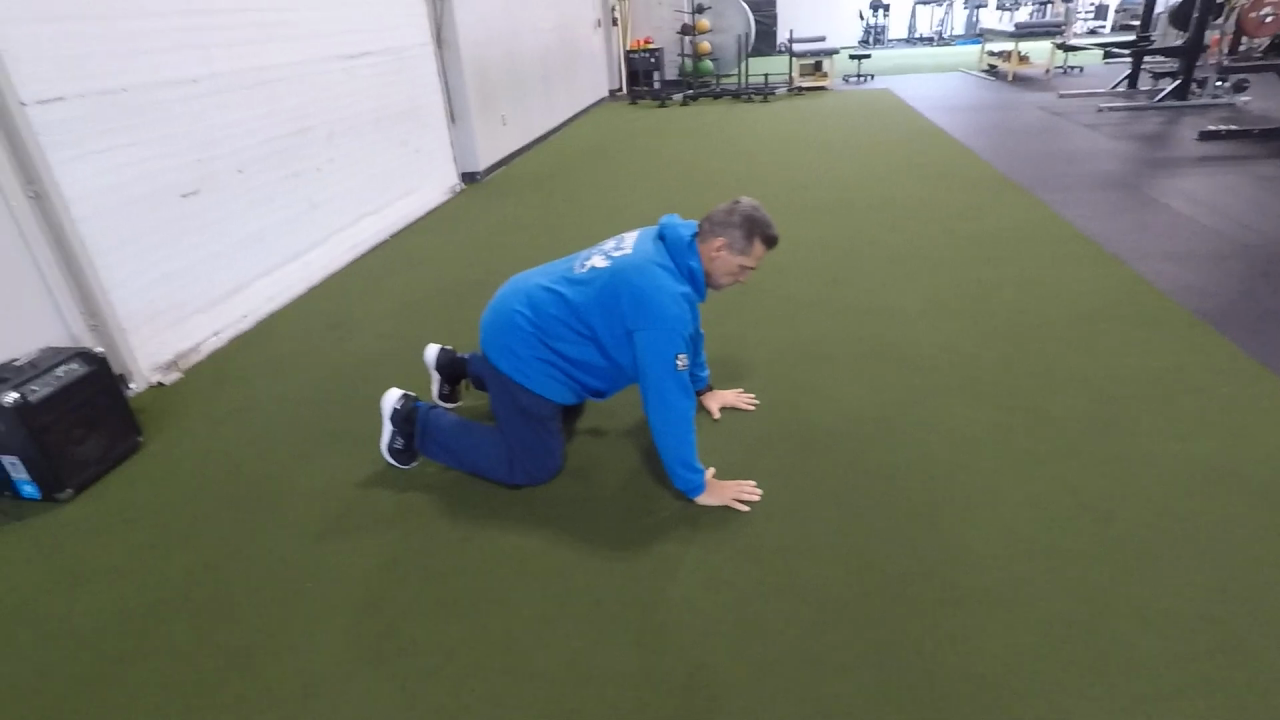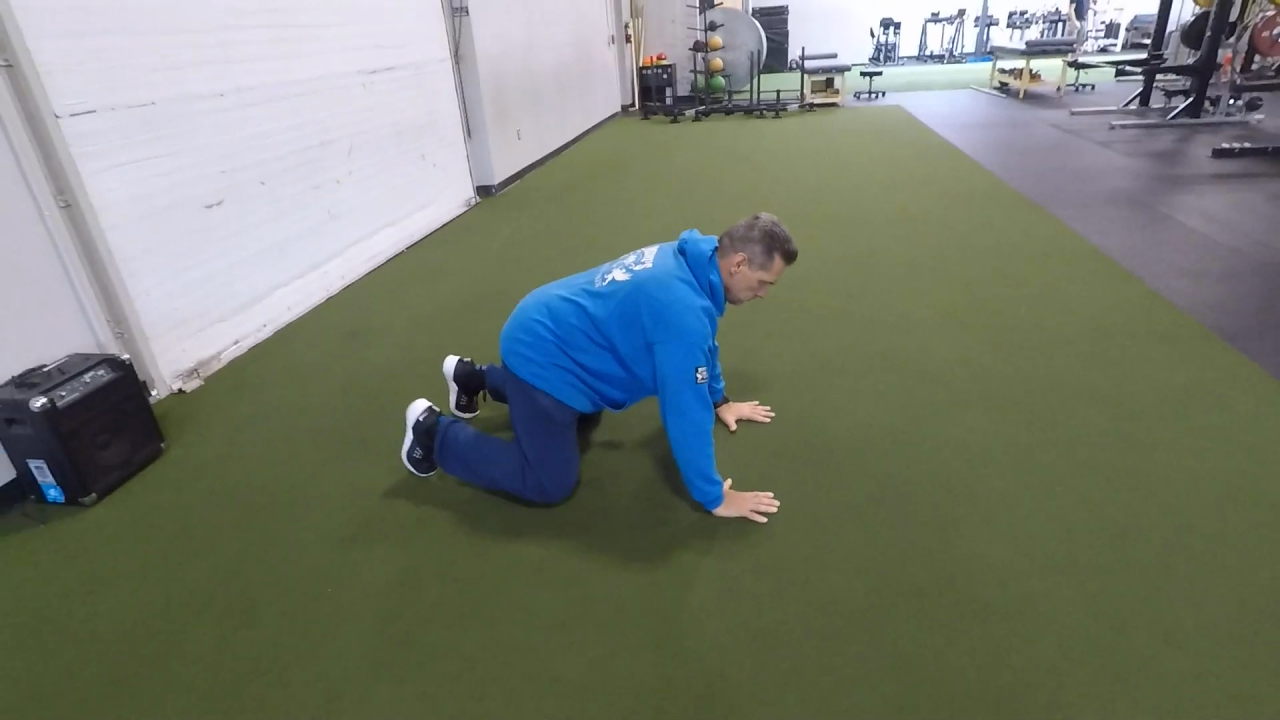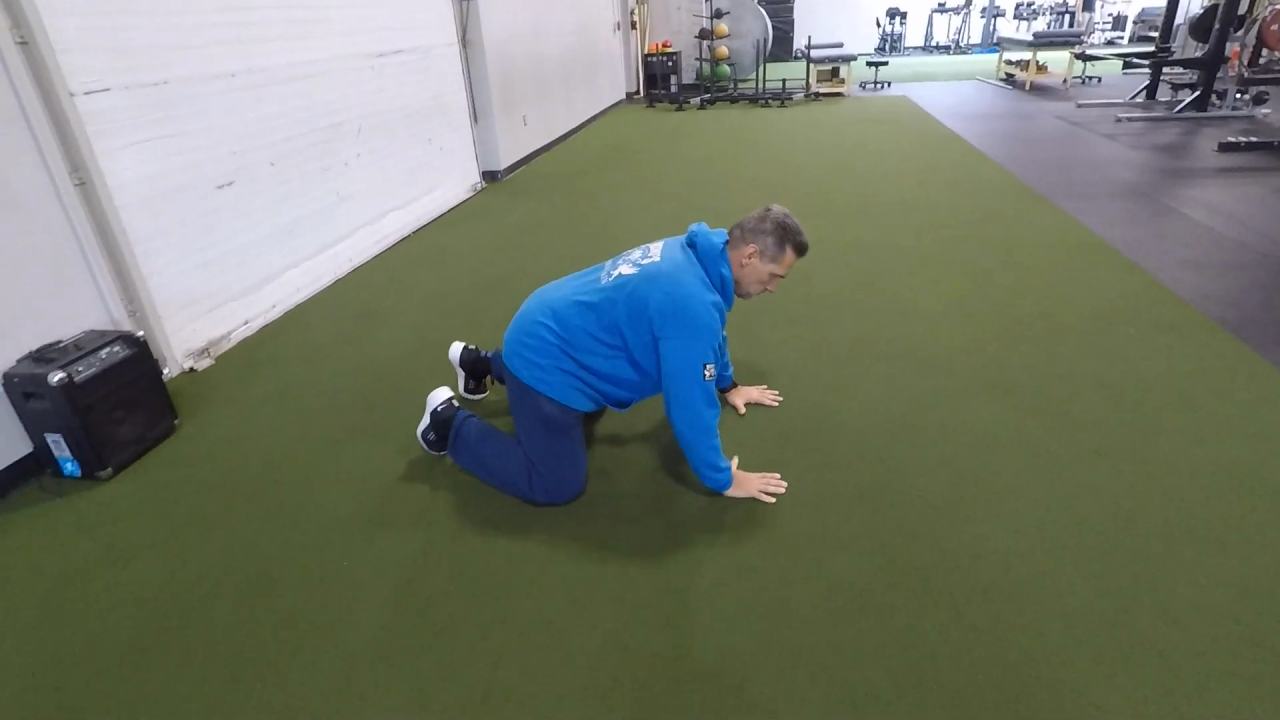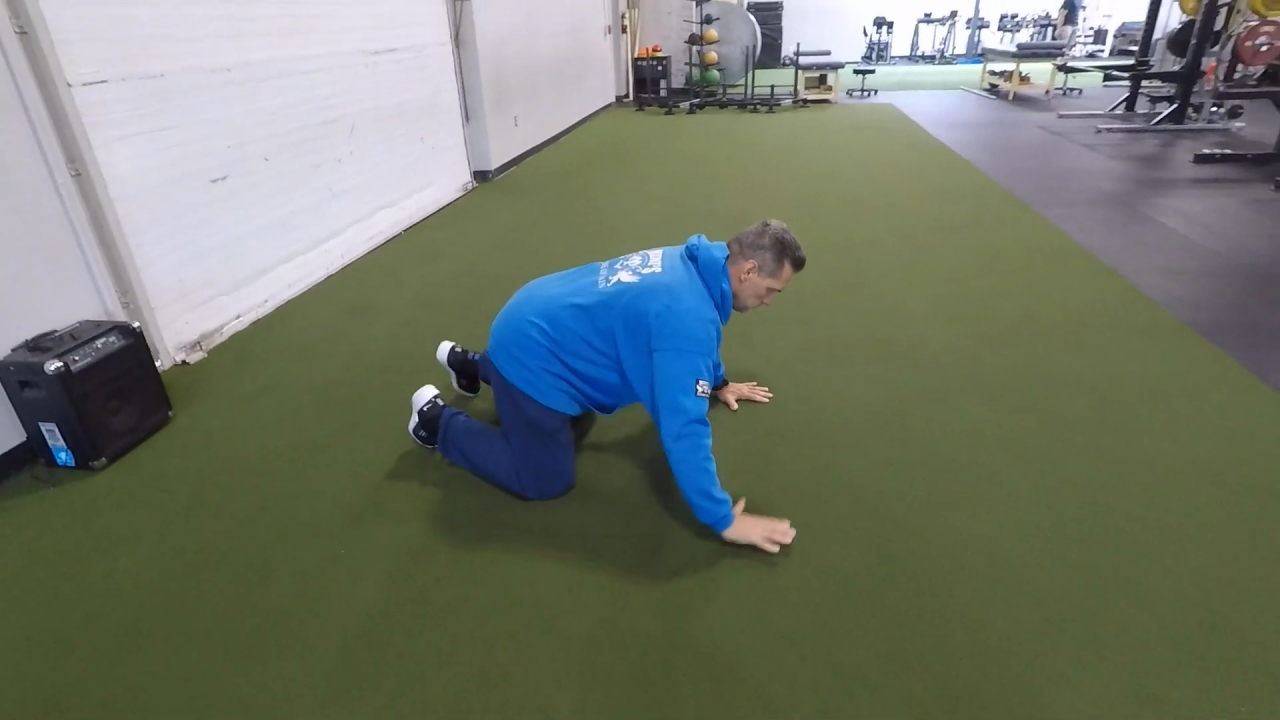
dt=0.3s
person 1, frame 1
left shoulder: (673, 245)
right shoulder: (663, 295)
left elbow: (687, 330)
right elbow: (669, 399)
left wrist: (702, 387)
right wrist: (696, 485)
left hip: (525, 316)
right hip: (522, 344)
left knee: (568, 410)
right knee: (536, 464)
left ankle: (457, 366)
right ankle: (413, 420)
person 1, frame 2
left shoulder: (693, 260)
right shoulder: (683, 309)
left elbow: (703, 344)
right elbow: (687, 412)
left wrist: (719, 400)
right wrist: (714, 497)
left hip: (546, 330)
right hip: (542, 356)
left knee: (583, 418)
right knee: (550, 483)
left ankle: (475, 377)
right ankle: (433, 433)
person 1, frame 3
left shoulder: (700, 253)
right shoulder: (692, 304)
right elbow: (692, 406)
left wrist: (727, 385)
right wrist: (722, 480)
left hip: (547, 327)
right hip: (546, 360)
left knee: (589, 409)
right knee: (557, 486)
left ankle: (480, 362)
right ankle: (450, 424)
person 1, frame 4
left shoulder: (694, 264)
right shoulder: (689, 316)
right elbow: (683, 429)
left wrist: (718, 383)
right wrist: (725, 520)
left hip: (533, 323)
right hip: (530, 354)
left knee: (574, 424)
right knee: (547, 481)
left ankle: (472, 364)
right ankle: (437, 421)
